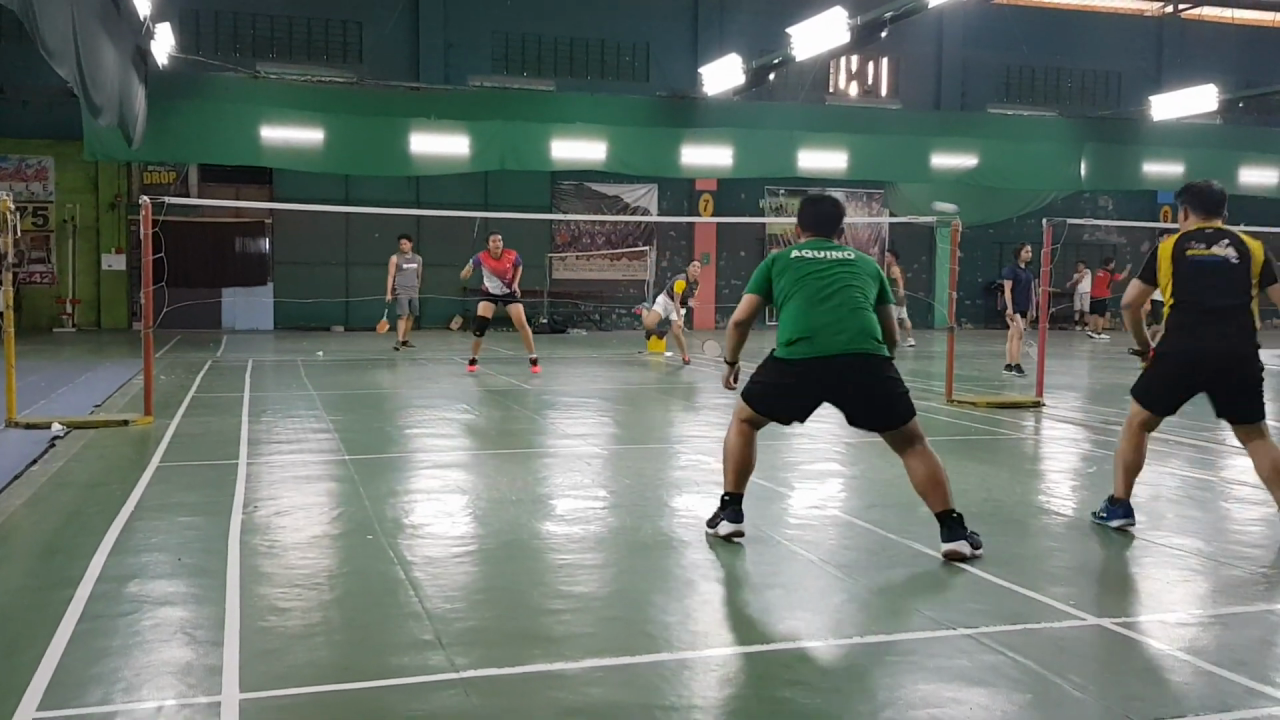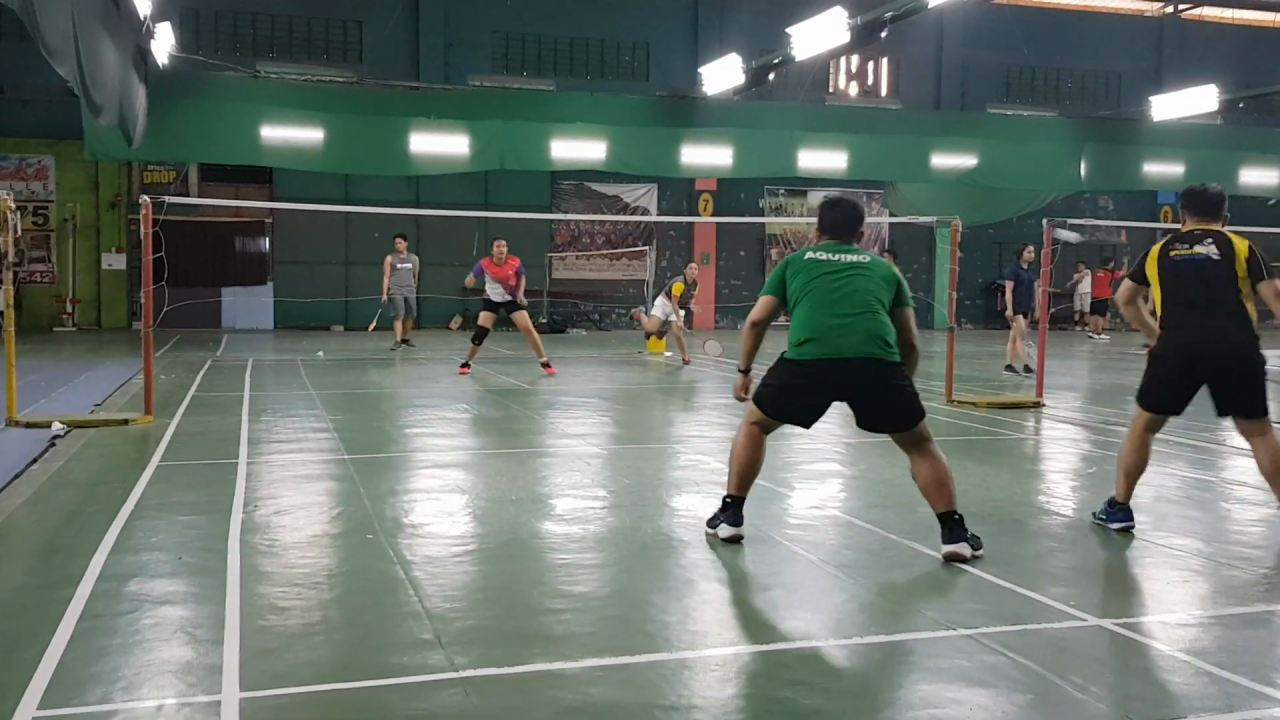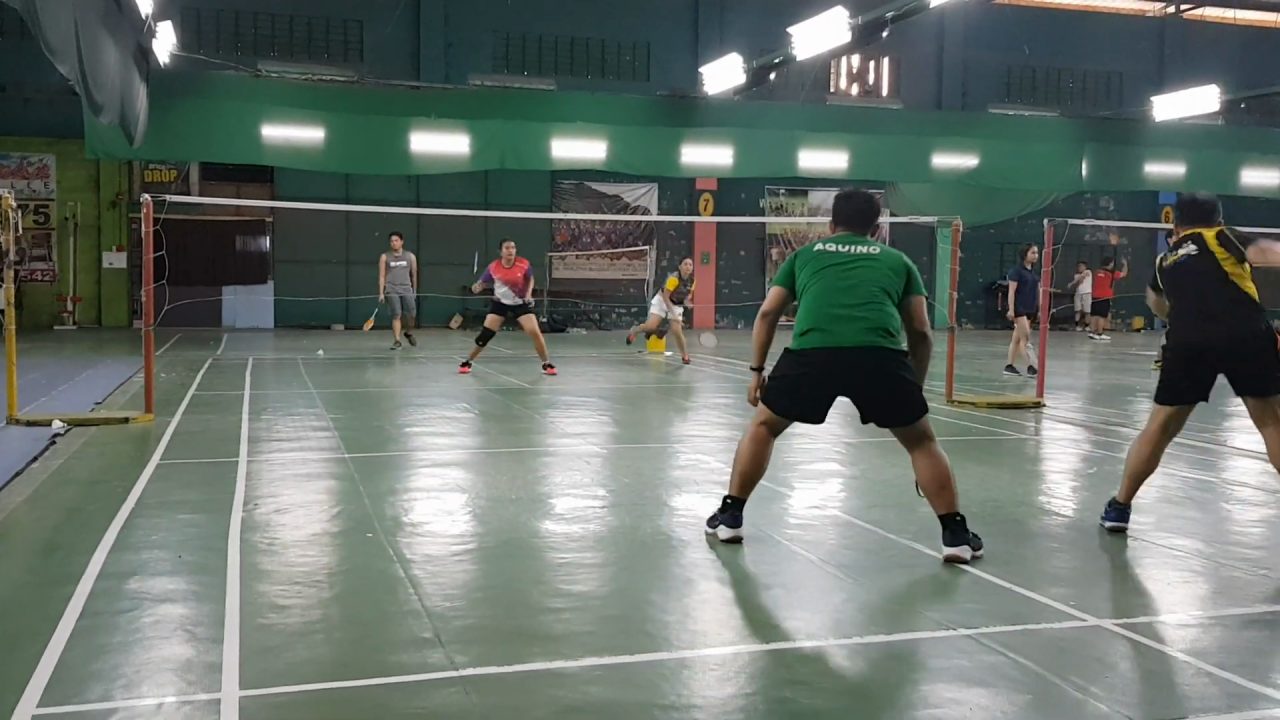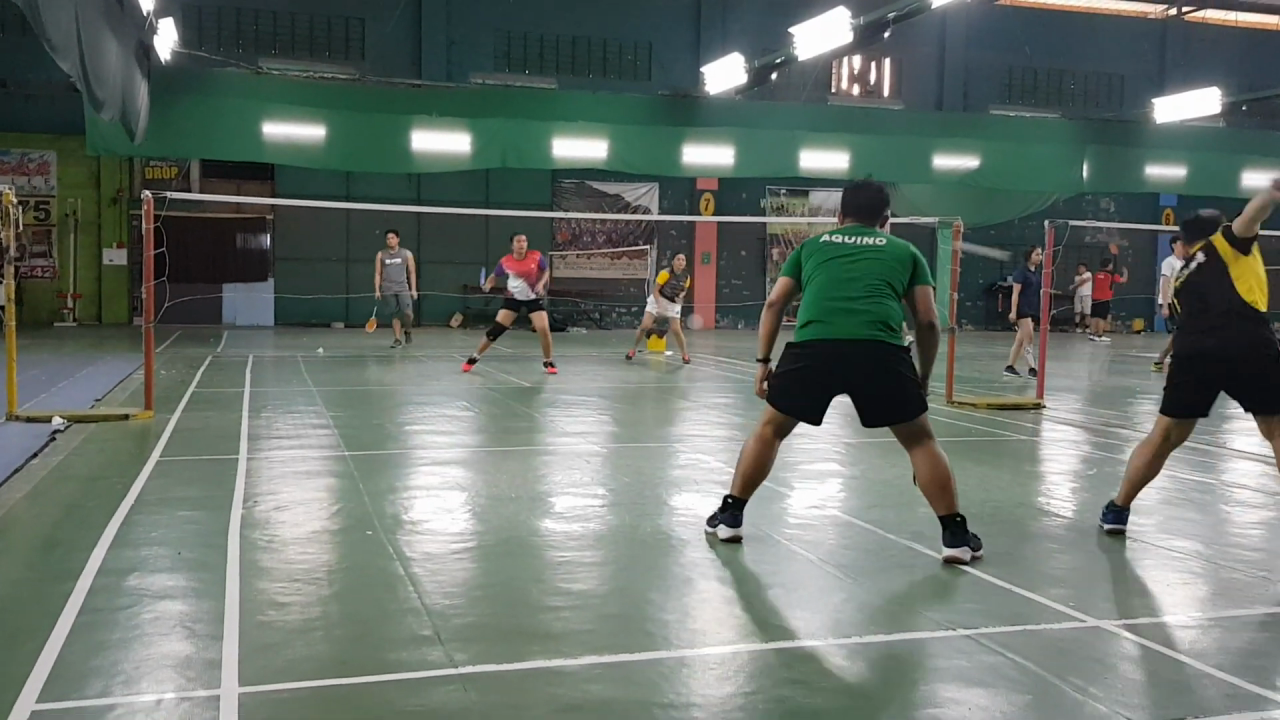
dt=0.1s
person 1, frame 1
left shoulder: (777, 260)
right shoulder: (866, 264)
left elbow: (740, 320)
right elbow: (890, 336)
left wrist: (731, 362)
right wrist: (865, 363)
left hip: (796, 360)
right hip: (865, 359)
left knee: (744, 422)
right knee: (911, 444)
left ankle: (730, 512)
right ankle: (954, 532)
person 1, frame 2
left shoulder: (795, 263)
right shoulder: (884, 269)
left elbow: (756, 320)
right elbow: (908, 341)
left wrist: (744, 372)
right wrist: (903, 389)
left hip: (808, 361)
right hip: (876, 362)
left knee: (754, 425)
right knee: (919, 445)
left ankle: (730, 515)
right ankle: (954, 533)
person 1, frame 3
left shoulder: (805, 254)
right shoulder: (897, 260)
left elbow: (768, 312)
right elbow: (921, 332)
left wrist: (757, 370)
right wrist: (916, 384)
left hip: (811, 352)
right hip: (880, 353)
left knee: (763, 427)
right knee: (921, 441)
left ankle: (730, 516)
right ankle: (955, 534)
person 1, frame 4
left shoulder: (812, 245)
right shoulder: (905, 251)
left elbow: (774, 303)
right elbow: (927, 321)
left wrist: (763, 361)
right wrist: (924, 375)
left hip: (813, 347)
right hip: (880, 350)
left knee: (770, 428)
right knee: (920, 441)
left ankle: (730, 516)
right ankle: (955, 534)
person 2, frame 1
left shoulder: (1167, 248)
left elbow: (1130, 302)
left wrist: (1142, 341)
left hip: (1180, 352)
right hip: (1238, 354)
left knee: (1136, 425)
left ankle: (1118, 506)
person 2, frame 2
left shoulder: (1159, 251)
right shoulder: (1238, 246)
left elbow: (1124, 299)
left wrist: (1151, 331)
left hip: (1176, 349)
right hip: (1236, 348)
left knee: (1141, 428)
left ankle: (1119, 508)
person 2, frame 3
left shoulder: (1164, 262)
right shoulder: (1221, 237)
left elbow: (1158, 303)
left hip: (1188, 341)
right hip: (1245, 335)
left knee: (1159, 429)
left ankle: (1119, 507)
person 2, frame 4
left shoulder: (1182, 280)
right shoulder: (1231, 242)
right elbow: (1247, 218)
left hip: (1192, 353)
right hip: (1250, 345)
left knee: (1163, 438)
left ankle: (1117, 511)
